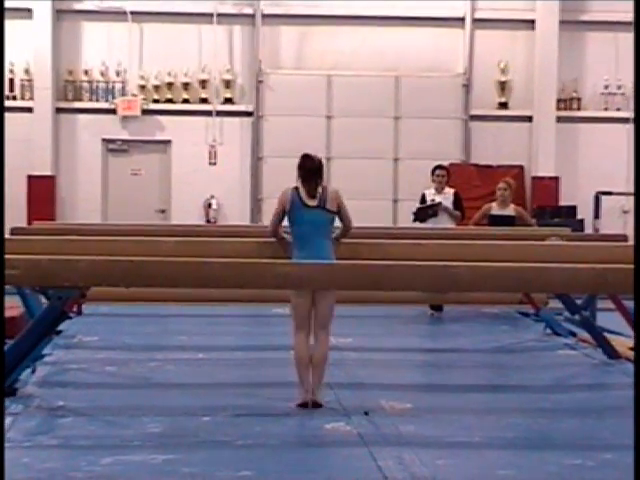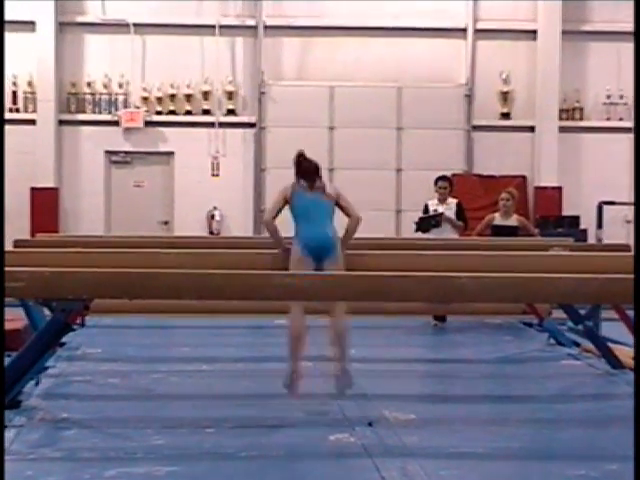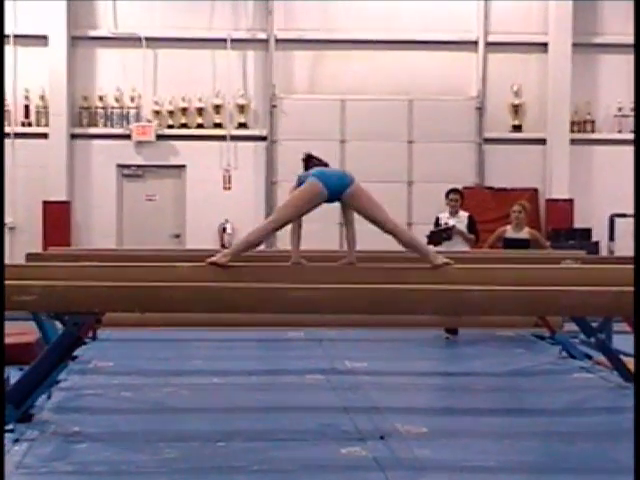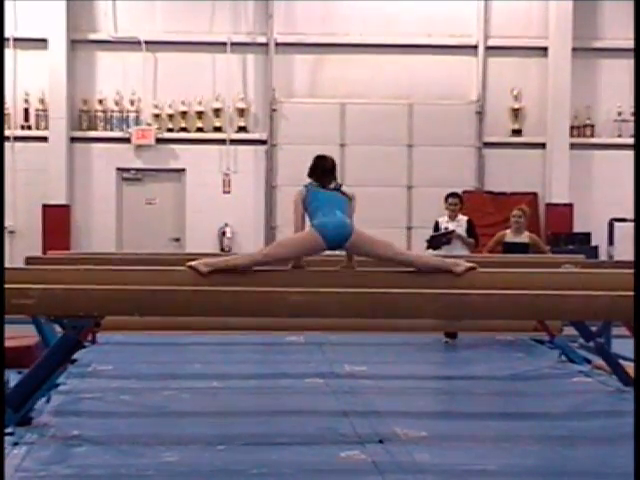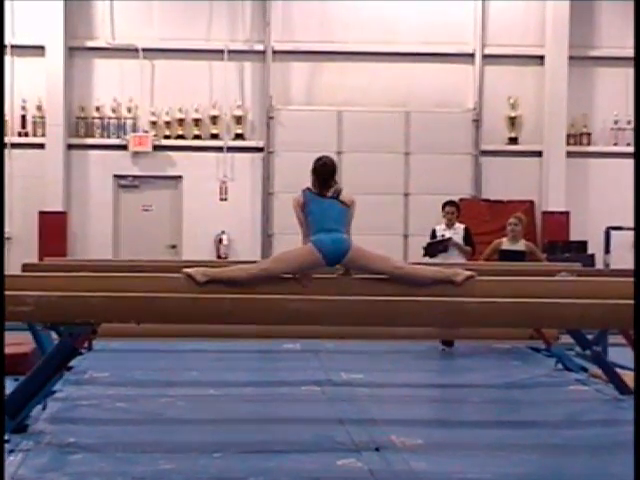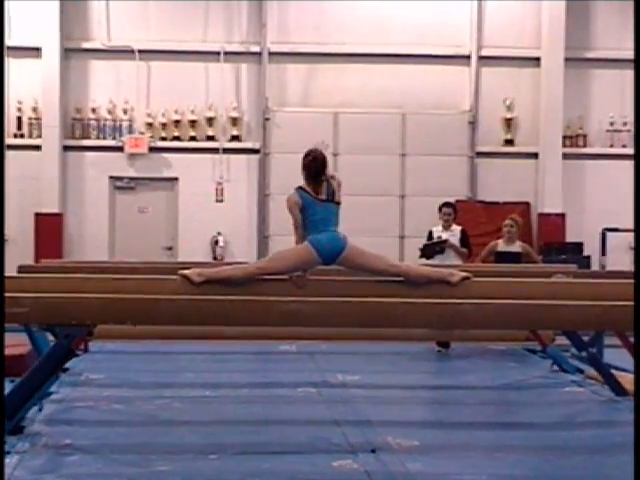
dt=0.5s
person 1, frame 1
left shoulder: (288, 195)
right shoulder: (333, 195)
left elbow: (273, 231)
right elbow: (348, 227)
left knee: (301, 334)
right knee: (322, 335)
left ankle: (305, 392)
right ankle: (315, 392)
person 1, frame 2
left shoulder: (290, 190)
right shoulder: (331, 190)
left elbow: (268, 220)
right elbow: (355, 217)
left wrist: (282, 245)
right wrist: (342, 244)
left hip: (305, 245)
right hip: (329, 244)
left knee: (297, 310)
right knee: (337, 311)
left ankle: (294, 369)
right ankle: (341, 366)
person 1, frame 3
left shoulder: (301, 181)
right shoulder: (337, 172)
left elbow: (296, 223)
right elbow: (349, 222)
left wrist: (295, 255)
right wrist: (351, 256)
left hip: (319, 184)
right hip: (344, 180)
left knee: (272, 223)
right knee: (390, 225)
left ankle: (226, 254)
right ankle: (433, 256)
person 1, frame 4
left shoulder: (303, 193)
right shoulder: (347, 194)
left elbow: (298, 228)
left wrist: (297, 259)
right wrist: (351, 260)
left hip: (322, 232)
right hip: (344, 231)
left knee: (266, 255)
right knee: (399, 255)
left ankle: (210, 264)
right ankle: (453, 264)
person 1, frame 5
left shoulder: (301, 198)
right shoulder: (347, 199)
left wrist: (304, 268)
right wrist: (346, 265)
left hip: (320, 247)
right hip: (343, 246)
left knee: (262, 269)
right knee: (399, 269)
left ankle: (205, 273)
right ankle: (454, 274)
person 1, frame 6
left shoulder: (295, 197)
right shoulder: (336, 186)
left elbow: (299, 234)
left wrist: (300, 266)
right wrist: (322, 157)
left hip: (315, 246)
right hip: (339, 244)
left knee: (259, 268)
right knee: (394, 267)
left ankle: (202, 274)
right ankle: (449, 274)
person 2, frame 1
left shoulder: (454, 194)
right shoulder: (426, 195)
left elbow: (461, 216)
right elbow: (420, 218)
left wrist: (446, 209)
right wrist: (430, 211)
left ankle: (437, 305)
right ankle: (435, 305)
person 2, frame 2
left shoulder: (457, 204)
right shoulder: (429, 205)
left elbow: (463, 226)
left wrist: (449, 219)
left ankle: (441, 315)
right ankle: (438, 315)
person 2, frame 3
left shoulder: (468, 217)
right shoulder: (440, 218)
left elbow: (475, 239)
right elbow: (434, 241)
left wrist: (460, 232)
right wrist: (442, 235)
left ankle: (452, 328)
right ankle: (449, 328)
person 2, frame 4
left shoulder: (467, 221)
right shoulder: (439, 222)
left elbow: (474, 244)
right elbow: (433, 246)
left wrist: (459, 236)
left ankle: (451, 331)
right ankle: (449, 331)
person 2, frame 5
left shoulder: (464, 229)
right shoulder: (436, 230)
left elbow: (471, 252)
right elbow: (430, 253)
left wrist: (456, 244)
left ankle: (448, 339)
right ankle: (445, 339)
person 2, frame 6
left shoulder: (461, 231)
right shoulder: (433, 231)
left elbow: (467, 254)
left wrist: (453, 246)
left ankle: (444, 340)
right ankle: (441, 340)
